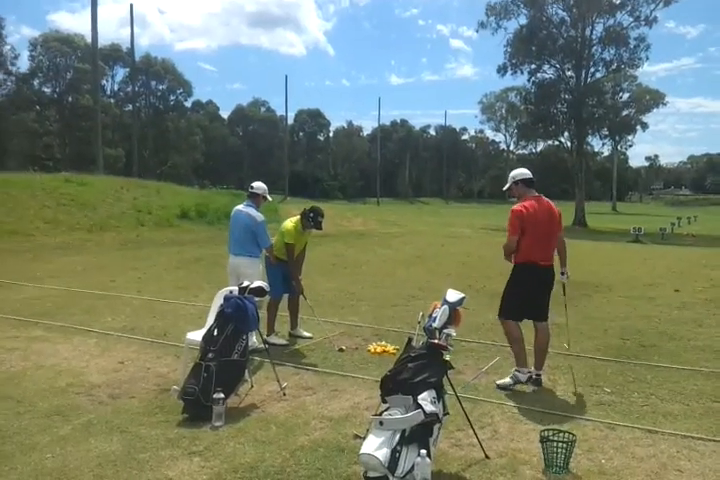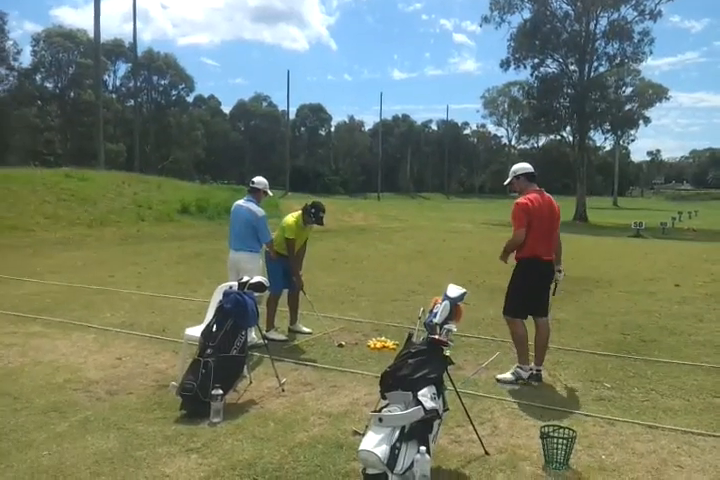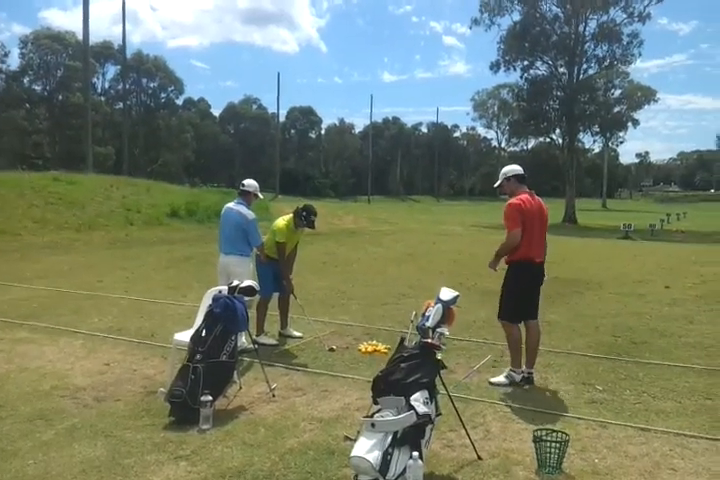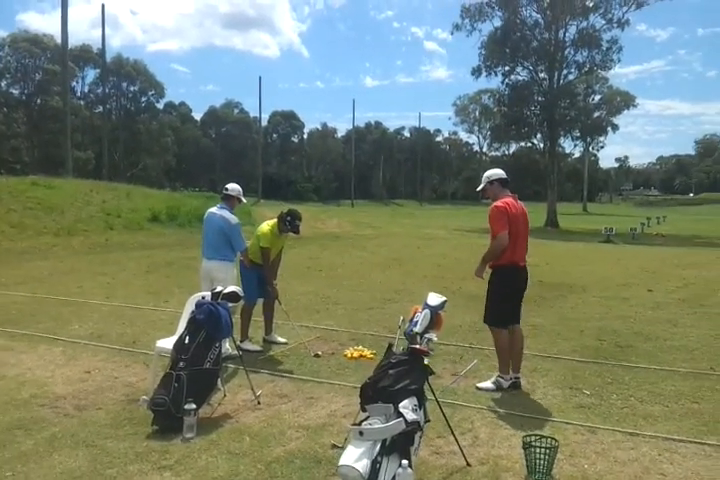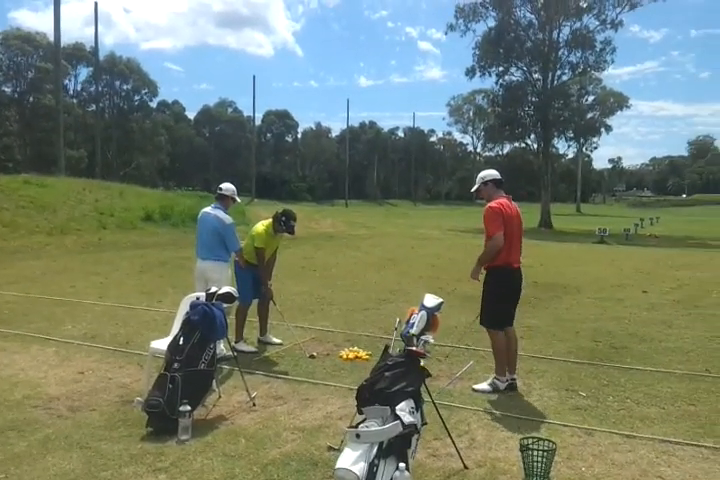
dt=0.1s
person 1, frame 1
left shoulder: (519, 210)
right shoulder: (552, 208)
left elbow: (510, 245)
right elbow: (560, 241)
left wrist: (508, 255)
right wrist: (563, 267)
left hip: (525, 271)
right hip: (546, 271)
left knee: (508, 317)
right knee: (541, 322)
left ankle: (522, 370)
right ankle: (537, 373)
person 1, frame 2
left shoulder: (522, 203)
right shoulder: (551, 201)
left elbow: (518, 238)
right elbow: (557, 236)
left wrist: (505, 252)
right wrist: (558, 265)
left hip: (529, 265)
right hip: (547, 265)
left knee: (513, 315)
right knee: (541, 317)
left ankle: (523, 368)
right ankle: (537, 368)
person 1, frame 3
left shoulder: (515, 204)
right shoulder: (539, 203)
left elbow: (514, 239)
left wrist: (496, 258)
left hip: (520, 268)
right hip: (536, 267)
left knee: (509, 320)
right knee: (531, 320)
left ankle: (516, 372)
right ankle: (529, 371)
person 1, frame 4
left shoulder: (498, 207)
right shoulder: (519, 206)
left elbow: (501, 241)
left wrist: (482, 263)
left hip: (505, 272)
right hip: (519, 270)
left knee: (498, 325)
right knee: (514, 325)
left ankle: (504, 378)
right ankle: (515, 376)
person 1, frame 5
left shoulder: (493, 208)
right shoulder: (513, 207)
left elbow: (497, 242)
left wrist: (478, 265)
left hip: (499, 273)
right hip: (514, 272)
left knee: (494, 327)
right knee: (507, 326)
left ankle: (500, 379)
right ankle: (511, 377)
person 2, frame 1
left shoulder: (236, 210)
right shoulder: (257, 217)
right elbow: (266, 245)
right wrist: (273, 258)
left hip: (233, 259)
right hip: (250, 263)
right ankle: (249, 341)
person 2, frame 2
left shoulder: (236, 206)
right shoulder: (258, 212)
right elbow: (267, 241)
right wrist: (273, 253)
left hip: (233, 255)
right hip: (250, 258)
right ankle: (248, 337)
person 2, frame 3
left shoulder: (226, 208)
right shoulder: (248, 215)
right elbow: (257, 244)
right wrist: (264, 256)
left hip: (223, 258)
right hip: (240, 262)
right ankle: (238, 341)
person 2, frame 4
left shoulder: (209, 213)
right shoulder: (231, 220)
right elbow: (241, 248)
left hip: (206, 263)
right hip: (223, 267)
right ankle: (222, 348)
person 2, frame 5
left shoulder: (203, 213)
right shoulder: (225, 220)
right elbow: (235, 249)
left hip: (201, 264)
right hip: (218, 267)
right ankle: (216, 349)
person 3, frame 1
left shoulder: (307, 227)
right shoulder: (290, 227)
left elbow: (302, 251)
right elbow: (290, 257)
left wrist: (298, 274)
right wrist: (297, 281)
left hip: (288, 261)
right hip: (275, 260)
left knee: (295, 293)
right knee: (276, 296)
left ankle: (294, 328)
right ankle: (270, 334)
person 3, frame 2
left shoulder: (308, 223)
right shoulder: (291, 223)
left elbow: (302, 246)
right elbow: (291, 252)
left wrist: (299, 269)
right wrist: (297, 276)
left hip: (288, 256)
right hip: (275, 255)
left knee: (295, 289)
right knee: (276, 291)
left ankle: (293, 324)
right ankle: (269, 329)
person 3, frame 3
left shoulder: (299, 226)
right shoulder: (282, 226)
left elbow: (293, 249)
right elbow: (281, 256)
left wrist: (289, 273)
right wrist: (287, 280)
left hip: (279, 260)
right hip: (266, 259)
left knee: (285, 292)
right knee: (266, 295)
left ankle: (284, 328)
right ankle: (260, 334)
person 3, frame 4
left shoulder: (284, 231)
right shoulder: (266, 231)
left elbow: (278, 255)
right elbow: (266, 261)
left wrist: (274, 279)
right wrist: (271, 285)
left hip: (263, 265)
right hip: (250, 264)
left knee: (270, 298)
right knee: (251, 301)
left ankle: (269, 334)
right ankle: (243, 340)
person 3, frame 5
left shoulder: (278, 231)
right shoulder: (261, 231)
left elbow: (272, 255)
right elbow: (261, 261)
left wrist: (268, 279)
right wrist: (266, 286)
left hip: (258, 265)
right hip: (244, 264)
left knee: (265, 298)
right knee: (245, 301)
left ankle: (263, 335)
right ankle: (238, 341)
